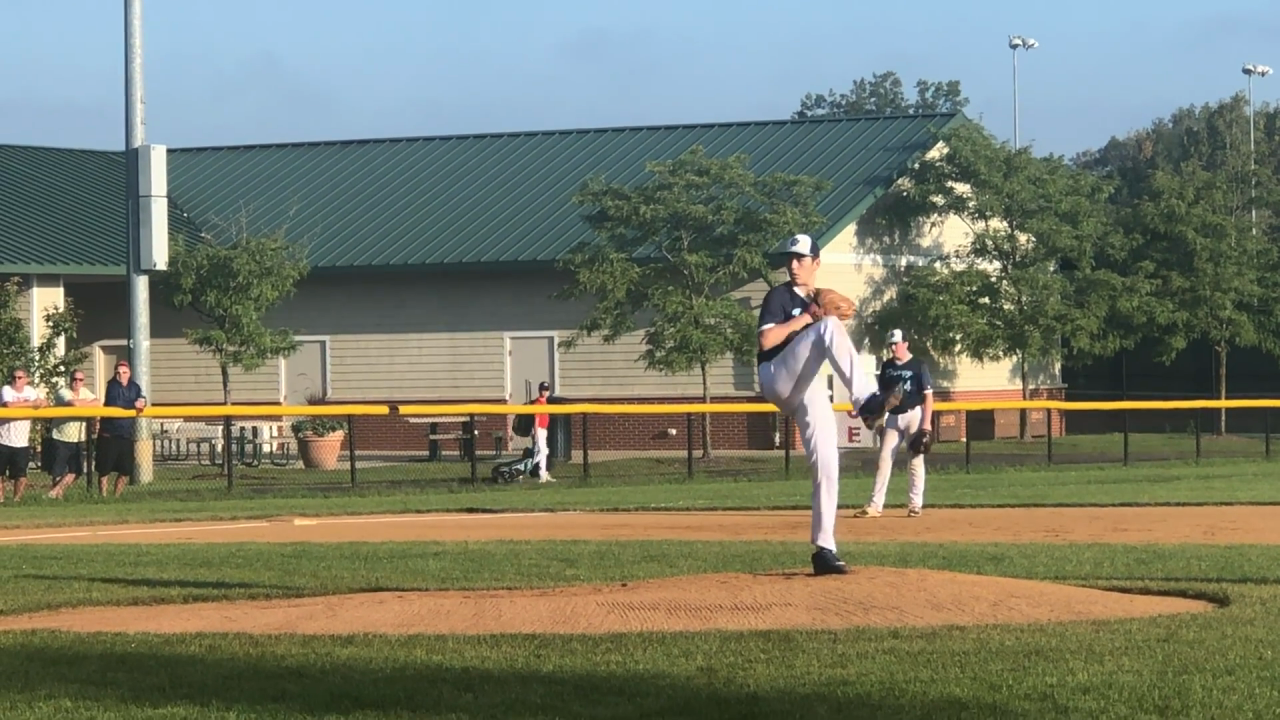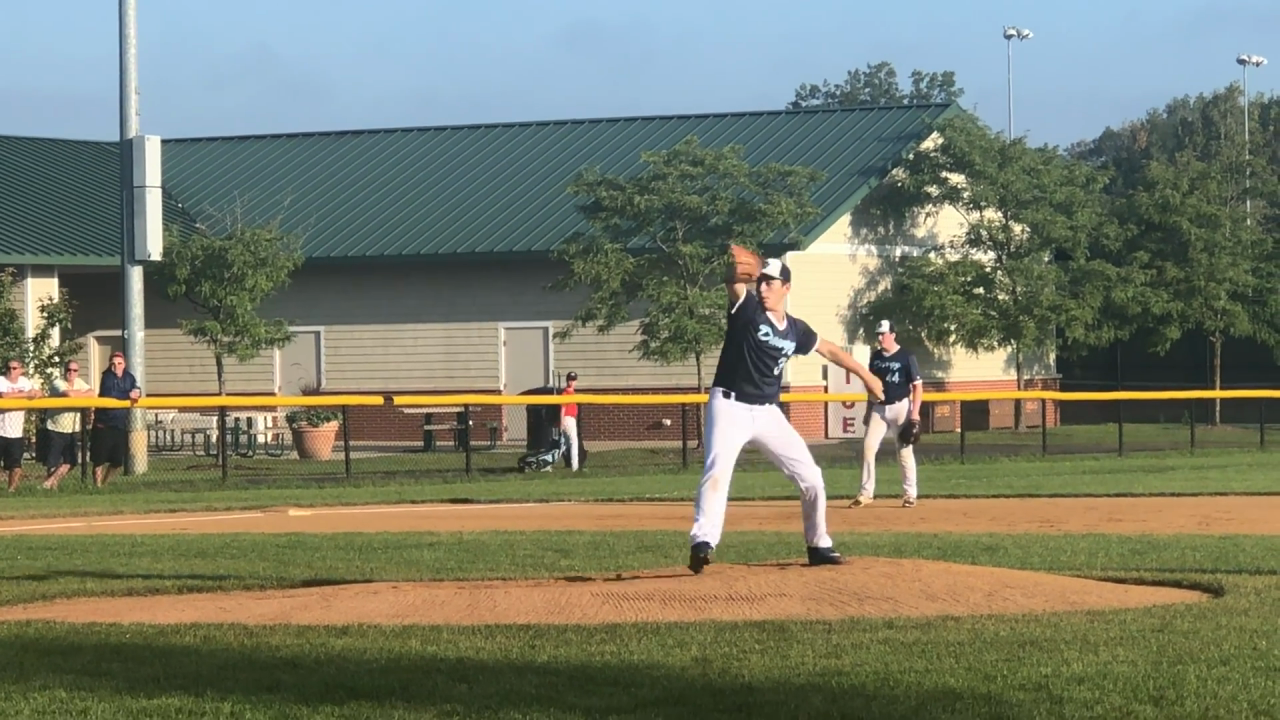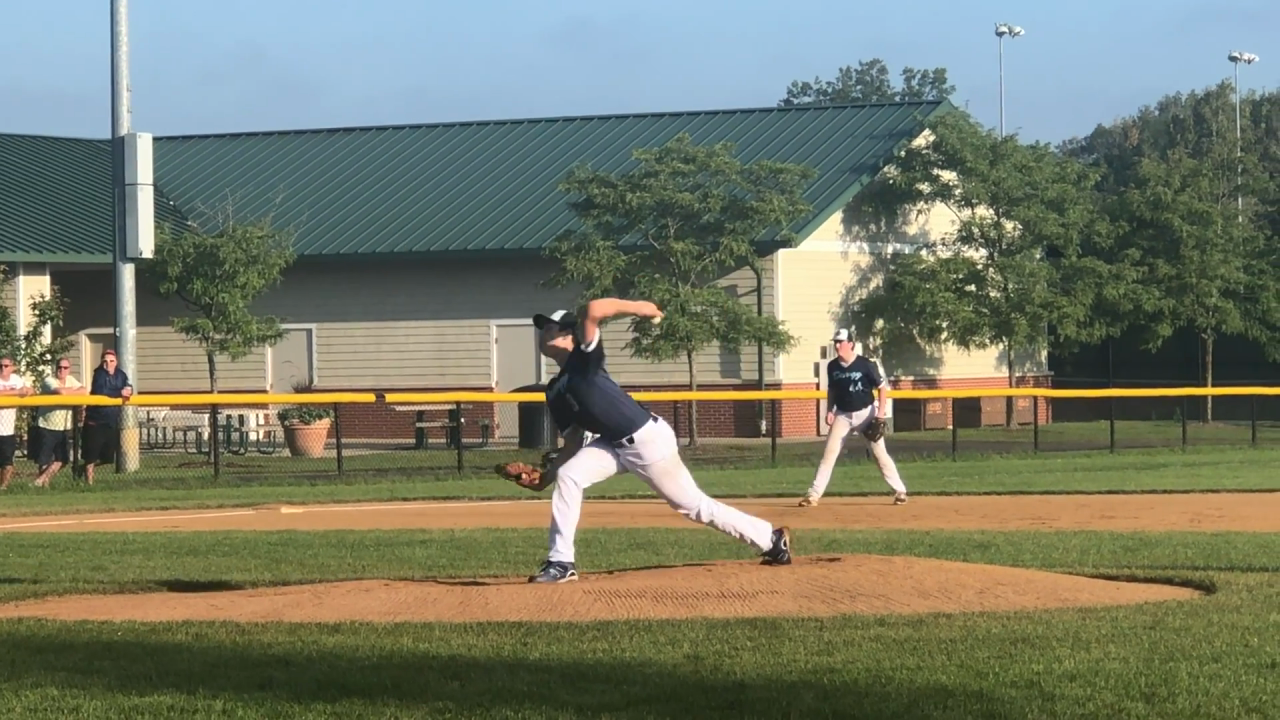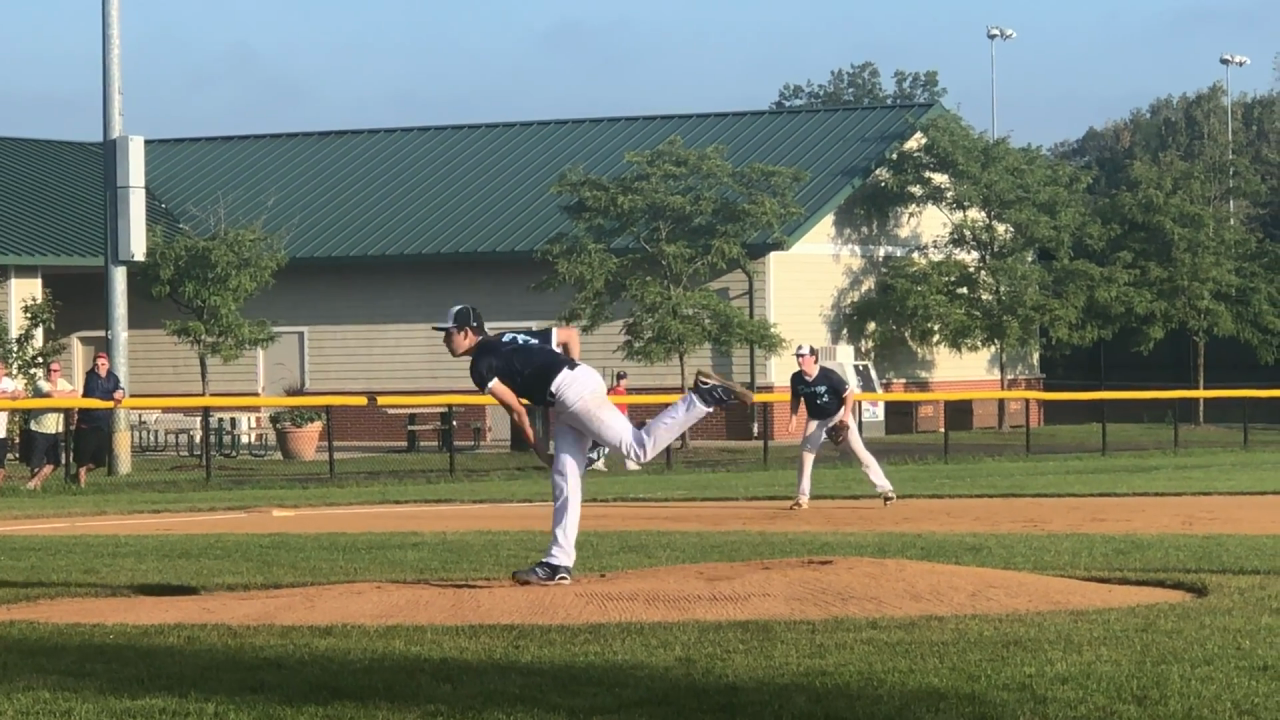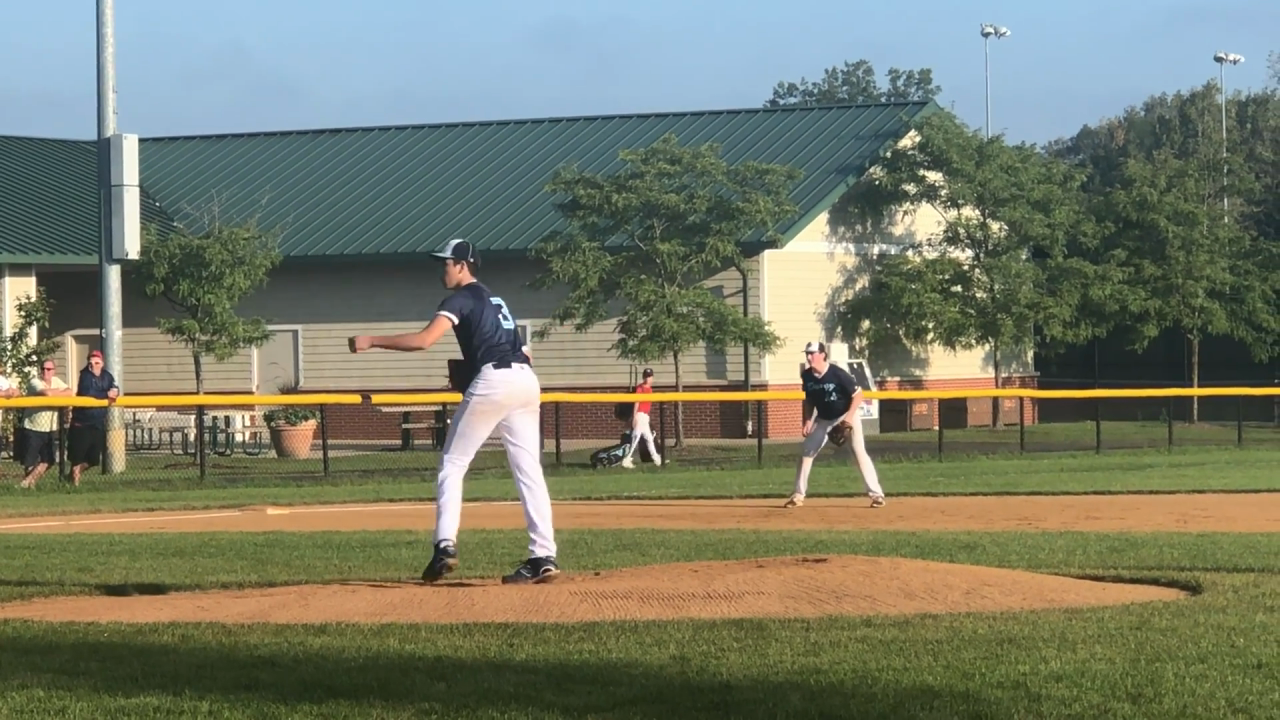
dt=0.4s
person 1, frame 1
left shoulder: (825, 303)
right shoulder: (778, 296)
left elbow: (845, 348)
right elbow: (765, 341)
left wrist: (841, 315)
right wrist: (809, 315)
left hip: (810, 388)
right hip: (778, 377)
left knee: (826, 465)
right knee: (827, 328)
left ankle: (824, 550)
right ankle: (867, 400)
person 1, frame 2
left shoulder: (796, 330)
right shoulder: (746, 309)
left elbow: (829, 350)
right elbow: (735, 279)
left wrist: (866, 376)
right wrist: (744, 269)
left hip: (768, 413)
right hip: (729, 405)
left knee: (810, 477)
right knee: (718, 467)
left ankle: (819, 545)
right ankle: (703, 541)
person 1, frame 3
left shoulder: (584, 356)
right shoulder: (555, 391)
left elbow: (594, 309)
right elbow: (573, 442)
left wrist: (635, 307)
right wrist: (551, 465)
left hip: (645, 442)
right hip: (616, 444)
left knee: (693, 505)
right knee: (567, 478)
left ankle: (769, 538)
right ankle: (560, 563)
person 1, frame 4
left shoulder: (480, 363)
right shoulder: (510, 342)
left elbow: (516, 409)
left wrist: (535, 446)
left hip: (572, 393)
right hip: (573, 392)
left knee: (638, 446)
right knee: (565, 479)
left ankle: (704, 395)
right ankle: (557, 562)
person 1, frame 5
left shoulder: (460, 299)
right shoulder: (496, 302)
left elbow: (423, 339)
right elbow: (524, 352)
left wrist: (372, 341)
left hip: (491, 383)
right hip: (525, 383)
left knee: (451, 467)
right knee: (528, 473)
left ankle: (445, 547)
right ankle: (542, 555)
